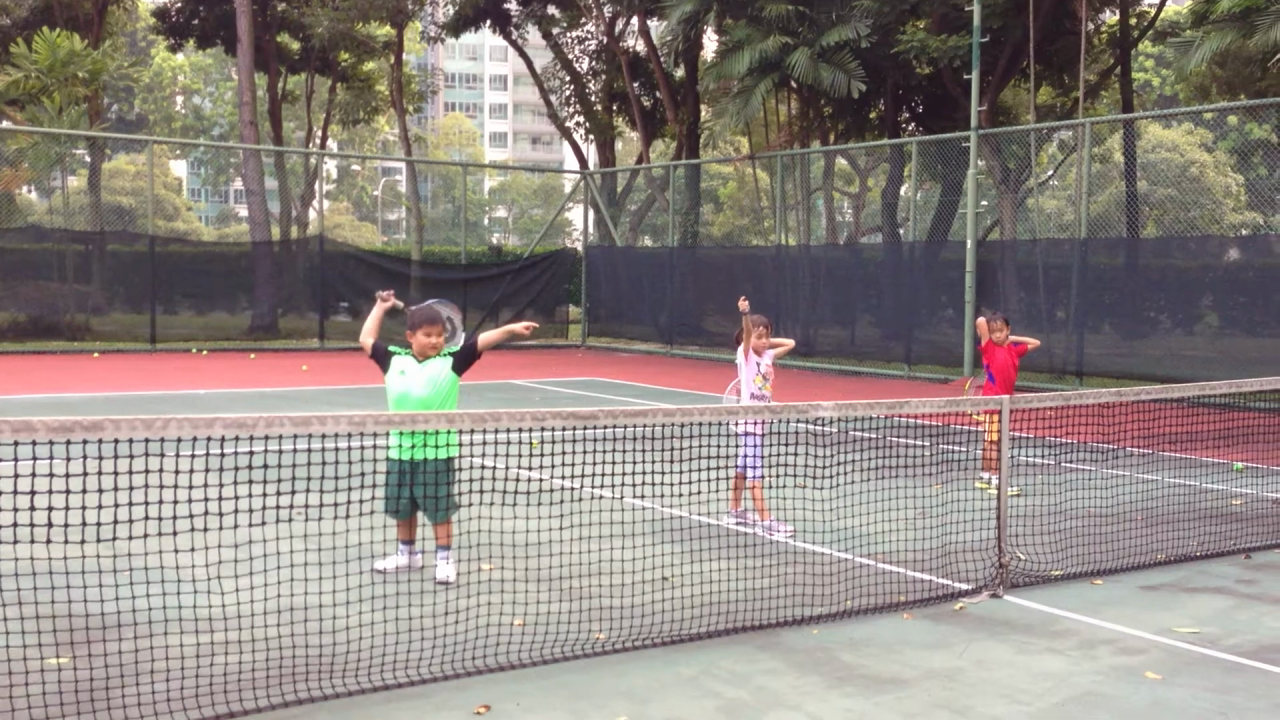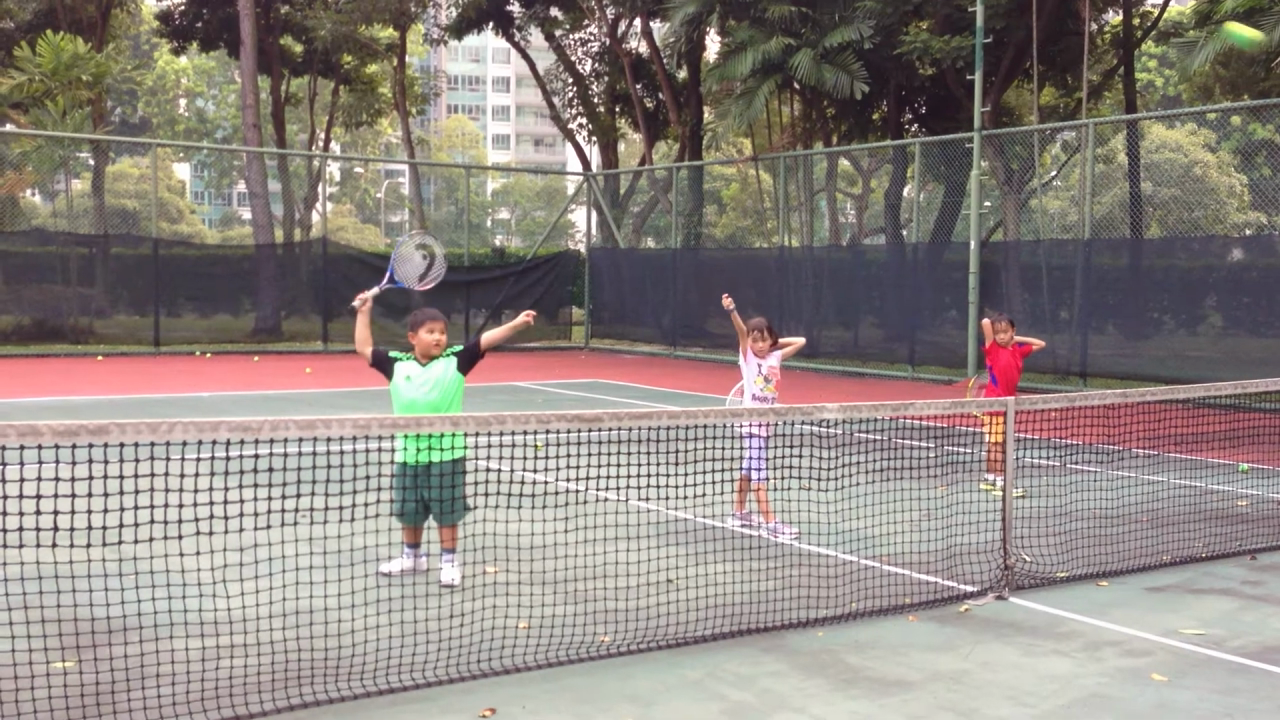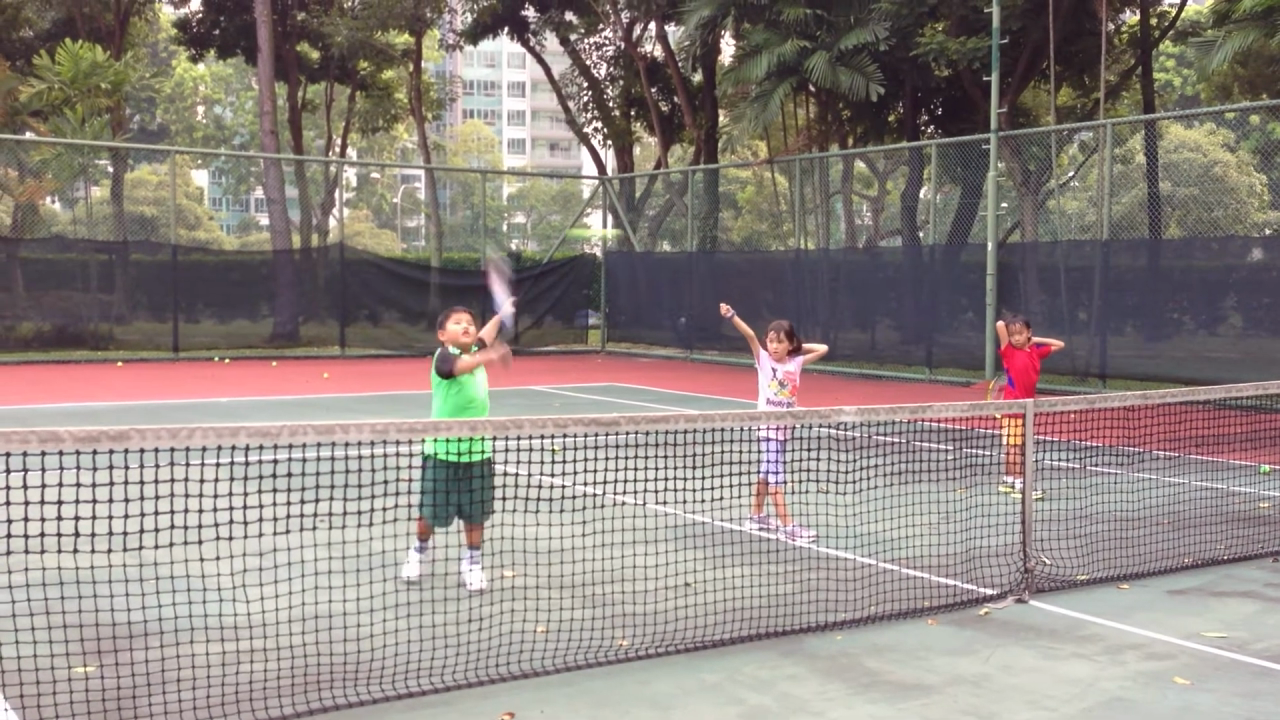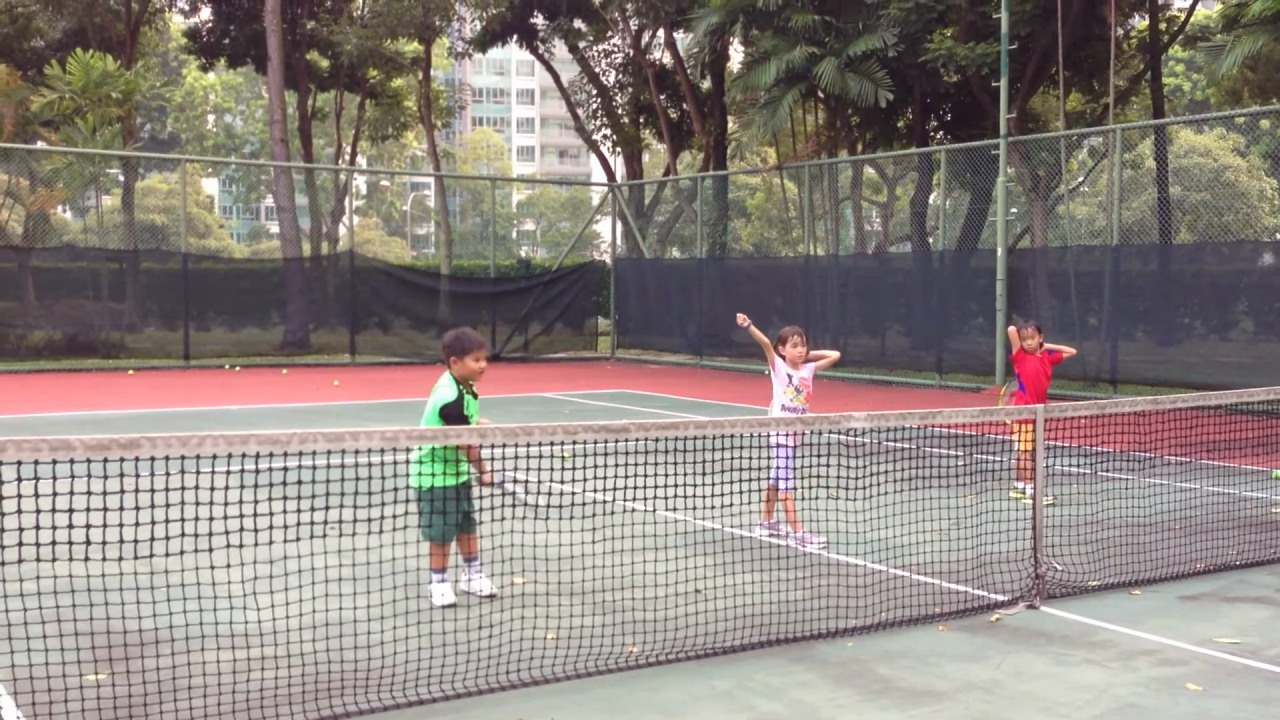
dt=0.7s
person 1, frame 1
left shoulder: (451, 360)
right shoulder: (394, 359)
left elbow: (481, 341)
right elbow: (366, 340)
left wrist: (510, 329)
right wrist: (381, 307)
left hip: (437, 449)
right hip: (400, 448)
left knee: (440, 508)
right knee: (402, 507)
left ankle: (444, 558)
right ankle: (407, 553)
person 1, frame 2
left shoulder: (455, 360)
right shoulder: (397, 364)
left elbow: (486, 339)
right elbow: (363, 349)
left wrist: (516, 324)
right wrist: (364, 313)
left hip: (446, 452)
right hip: (408, 452)
left knee: (447, 511)
right knee: (409, 510)
left ankle: (449, 562)
right ankle: (412, 556)
person 1, frame 3
left shoulder: (474, 355)
right shoulder: (445, 357)
left elbow: (484, 340)
right elbow: (460, 366)
left wrist: (499, 316)
right wrist: (488, 355)
left hip: (477, 448)
right hip: (444, 448)
left knee: (476, 513)
right knee: (433, 509)
left ankle: (472, 564)
right ankle: (420, 550)
person 1, frame 4
left shoulder: (460, 384)
right shoulder: (453, 398)
right elbow: (464, 441)
left wrist: (474, 422)
right wrist: (481, 469)
left hip: (455, 467)
right hip: (437, 471)
left knee: (467, 524)
right knee: (441, 531)
left ankle: (473, 574)
right ankle: (439, 582)
person 2, frame 1
left shoulder: (767, 356)
right shoulder: (745, 354)
left elbow: (790, 344)
right elbow: (746, 333)
left wrist: (768, 342)
right wrist: (745, 313)
left hip: (759, 419)
right hip: (749, 419)
left knee: (743, 468)
right knee: (755, 472)
left ankle: (734, 512)
right ankle: (764, 521)
person 2, frame 2
left shoulder: (775, 358)
right shoulder: (747, 357)
left elbow: (800, 341)
right elbow: (741, 331)
left wrist: (775, 342)
right wrist: (731, 310)
left hip: (766, 422)
right hip: (752, 422)
left knee: (749, 470)
right knee: (759, 474)
left ankle: (738, 513)
right ankle: (769, 523)
person 2, frame 3
left shoulder: (795, 363)
right shoulder: (763, 360)
left elbow: (823, 349)
right elbow: (750, 335)
left wrist: (799, 347)
right wrist: (731, 316)
left hip: (785, 425)
right hip: (769, 426)
left knee: (766, 473)
right knee: (776, 476)
left ankle: (756, 517)
right ankle: (786, 526)
person 2, frame 4
left shoulder: (808, 369)
right shoulder: (778, 367)
left elbow: (835, 355)
right elbow: (765, 344)
left wrist: (809, 354)
right wrist: (748, 325)
left hip: (795, 432)
right hip: (781, 432)
left knee: (777, 479)
right knee: (786, 482)
left ankle: (767, 523)
right ankle: (797, 532)
person 3, frame 1
left shoulder: (1014, 349)
right shoulder: (989, 347)
left elbow: (1036, 343)
right elbow: (980, 321)
left wrist: (1013, 338)
right wrist: (983, 334)
left knee: (990, 441)
right knee: (993, 441)
left ankle: (985, 476)
right ankle: (995, 480)
person 3, frame 2
left shoulder: (1018, 350)
right shoulder: (993, 349)
left elbow: (1041, 344)
right elbow: (985, 322)
left wrist: (1017, 339)
right wrist: (990, 328)
left knee: (995, 444)
right knee: (996, 444)
left ankle: (989, 478)
right ankle: (1000, 482)
person 3, frame 3
left shoulder: (1036, 351)
right shoulder: (1009, 351)
left elbow: (1060, 344)
right elbow: (999, 324)
left wrist: (1036, 340)
right wrist: (1005, 324)
left knee: (1013, 446)
right knee: (1015, 446)
left ankle: (1009, 481)
right ankle: (1019, 484)
person 3, frame 4
left shoulder: (1047, 357)
right shoulder: (1020, 356)
left elbow: (1072, 351)
right elbow: (1011, 330)
left wrist: (1047, 346)
right wrist: (1017, 331)
left knee: (1024, 451)
right knee: (1026, 451)
left ankle: (1019, 486)
right ankle: (1030, 490)
